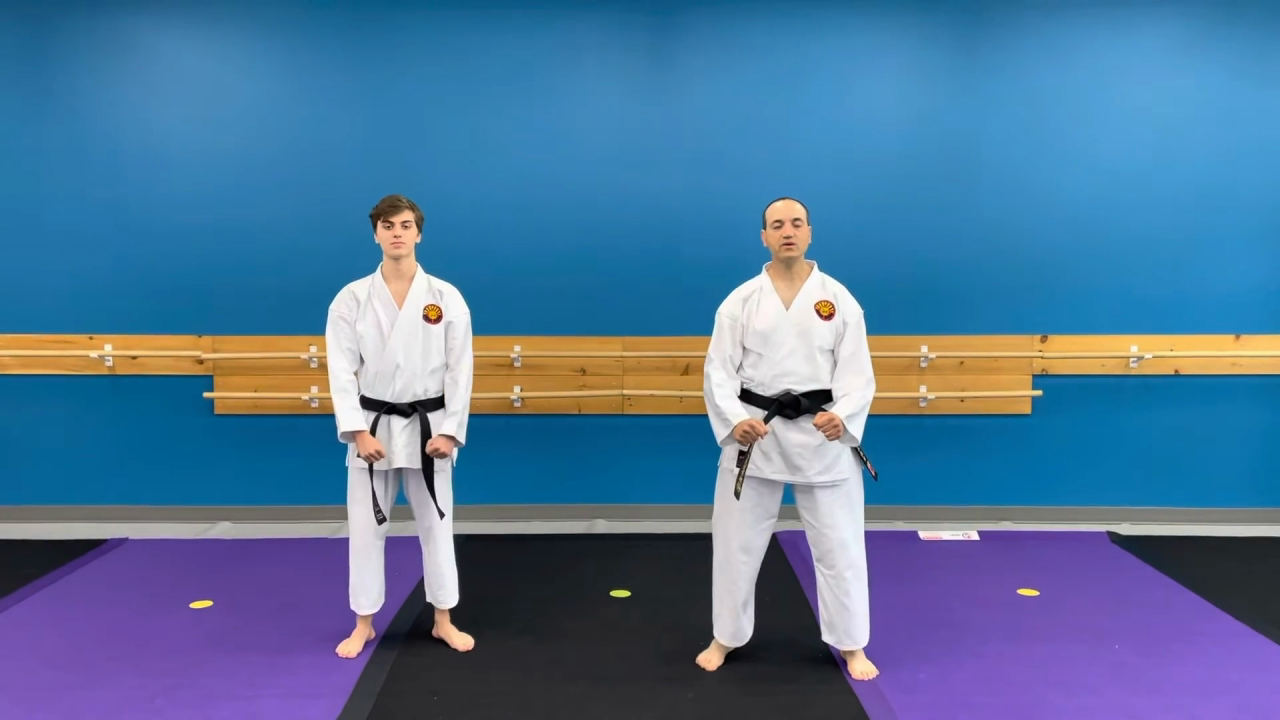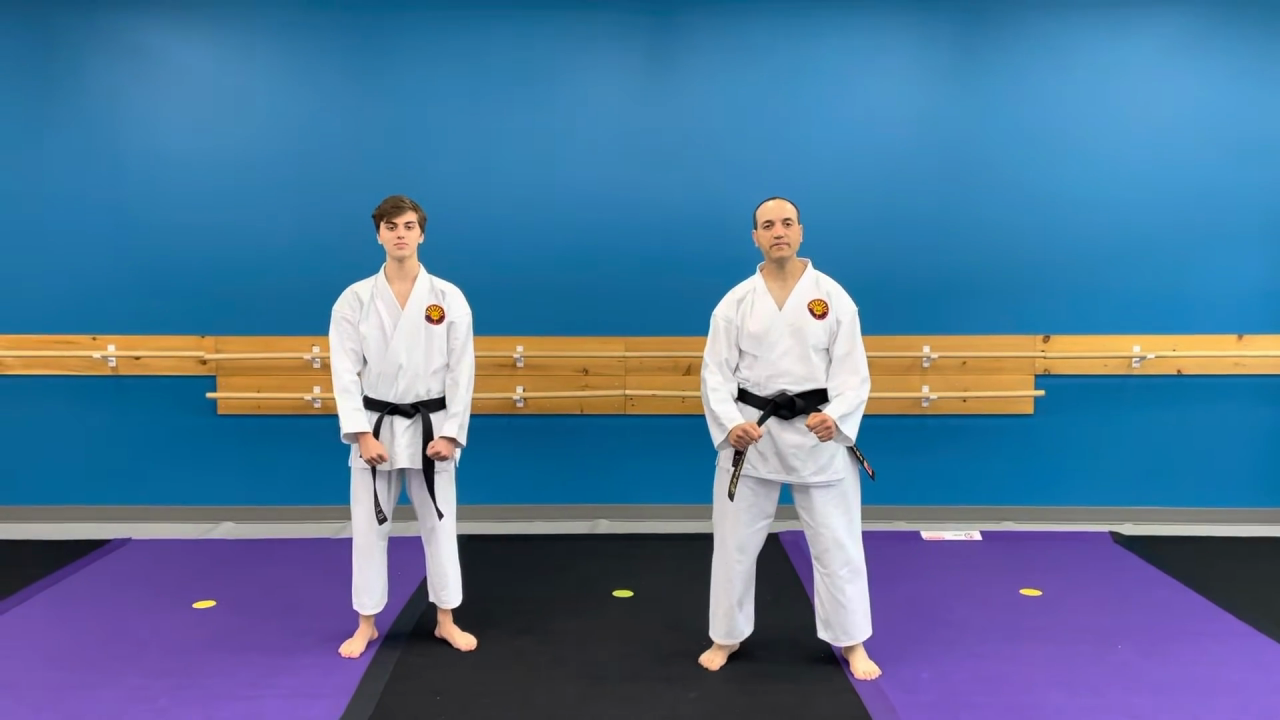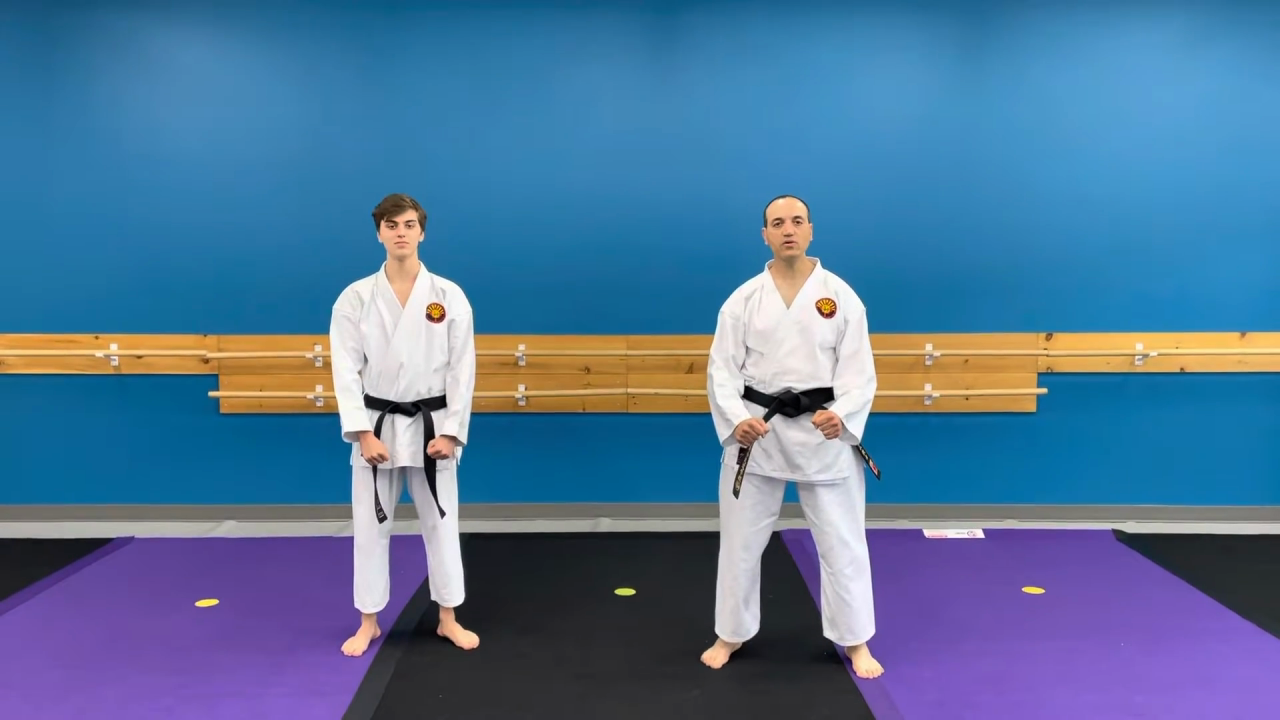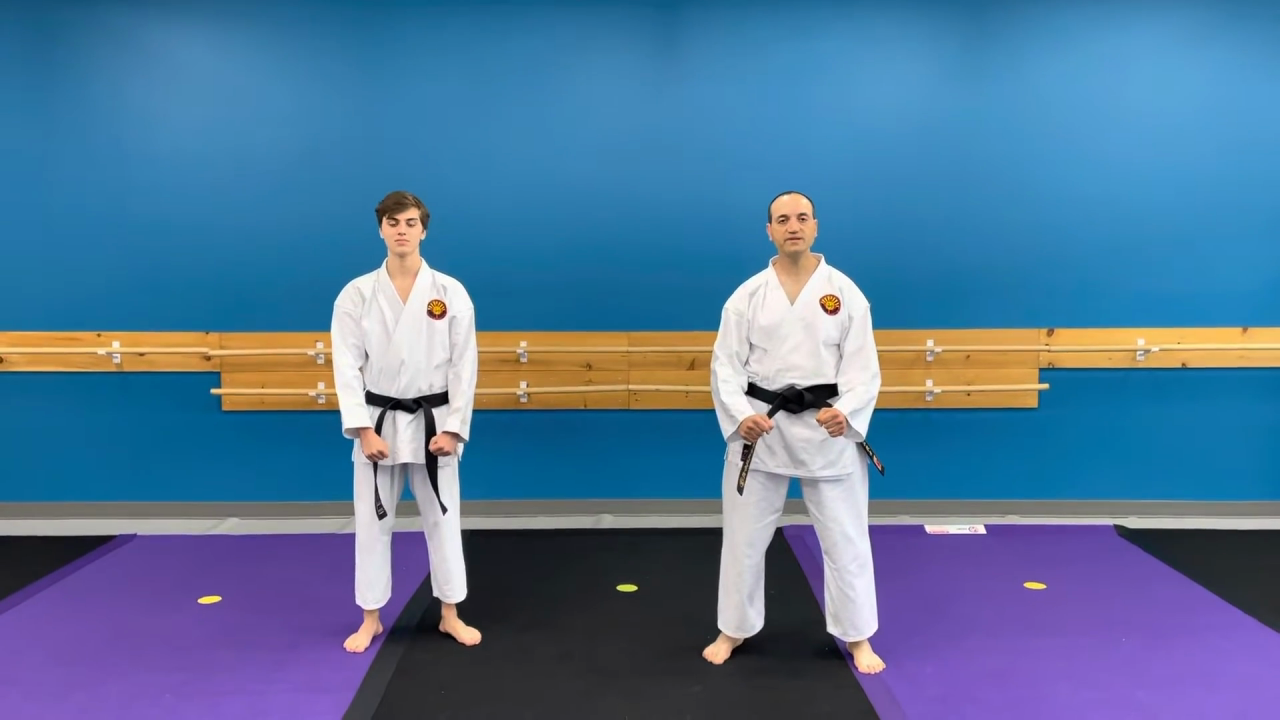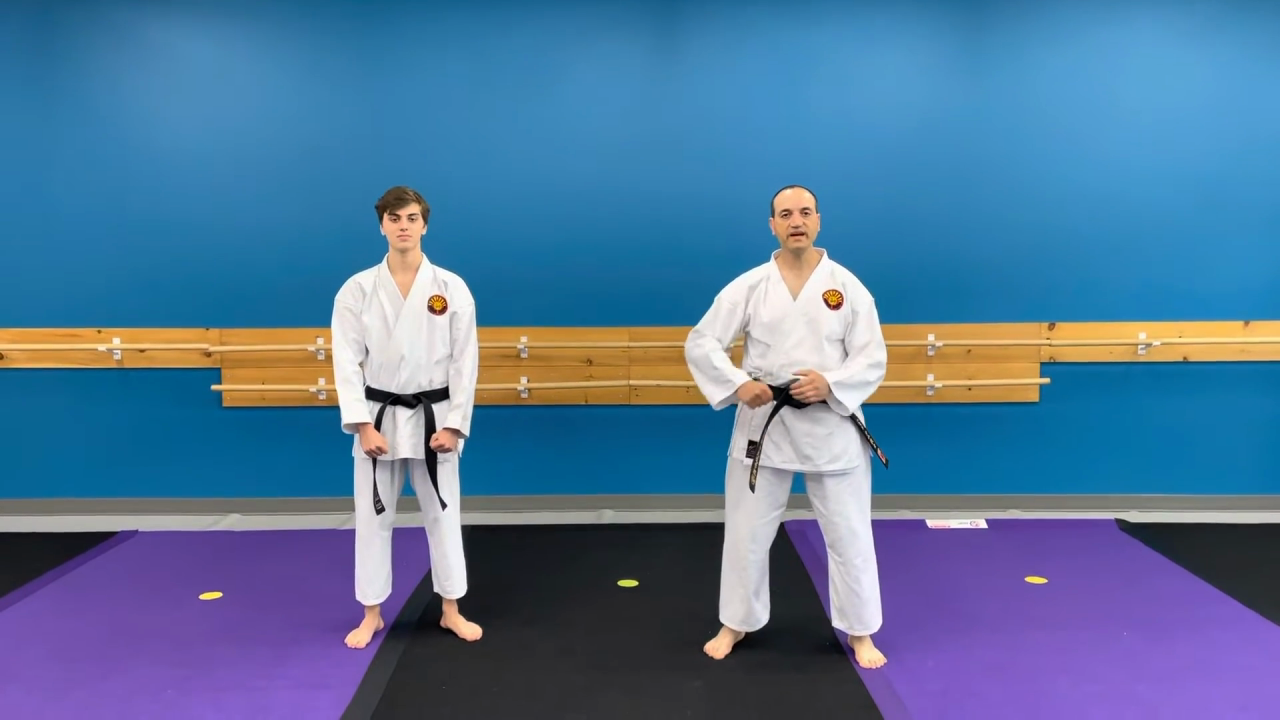
dt=0.4s
person 1, frame 1
left shoulder: (838, 298)
right shoulder: (741, 301)
left elbow: (857, 372)
right elbow: (719, 370)
left wrist: (843, 416)
right wrist: (735, 420)
left hip: (823, 433)
right hip: (755, 433)
left knee: (840, 545)
right knee: (737, 541)
left ankle: (851, 644)
right ankle: (726, 636)
person 1, frame 2
left shoulder: (831, 296)
right shoulder: (735, 302)
left elbow: (852, 371)
right elbow: (716, 372)
left wrist: (835, 417)
right wrist: (729, 424)
left hip: (818, 433)
right hip: (751, 433)
left knee: (837, 543)
right knee: (735, 542)
left ankle: (852, 642)
right ankle: (727, 636)
person 1, frame 3
left shoulder: (840, 295)
right shoulder: (743, 299)
left elbow: (859, 370)
right elbow: (722, 368)
left wrist: (842, 415)
right wrist: (735, 420)
left hip: (824, 432)
right hip: (756, 431)
left knee: (841, 541)
right knee: (741, 539)
left ankle: (855, 641)
right ankle: (731, 634)
person 1, frame 4
left shoulder: (844, 291)
right shoulder: (748, 295)
left elbow: (863, 367)
right elbow: (726, 364)
left wrist: (847, 412)
right wrist: (740, 415)
left hip: (830, 428)
right hip: (760, 427)
left knee: (845, 539)
right knee: (745, 536)
left ankle: (857, 637)
right ankle: (733, 629)
person 1, frame 5
left shoulder: (847, 286)
right shoulder: (748, 286)
left elbow: (873, 359)
right elbow: (700, 343)
left wrist: (831, 384)
right wrist: (738, 382)
left hip: (831, 424)
right hip: (764, 423)
left knee: (849, 533)
right knee: (747, 531)
left ankle: (860, 631)
right ankle: (735, 624)
person 2, frame 1
left shoulder: (446, 297)
right shoulder: (351, 299)
left elbow: (459, 369)
right elbow: (342, 370)
left wrist: (450, 430)
right wrist: (358, 431)
left hip: (428, 425)
right hip: (374, 426)
left knee: (436, 524)
right knee: (366, 526)
left ankle: (443, 620)
right ankle: (364, 624)
person 2, frame 2
left shoulder: (449, 298)
right shoulder: (355, 299)
left elbow: (461, 370)
right elbow: (345, 371)
left wrist: (450, 432)
right wrist: (361, 433)
left hip: (431, 426)
right hip: (376, 427)
left knee: (439, 524)
right knee: (369, 526)
left ankle: (446, 620)
right ankle: (366, 623)
person 2, frame 3
left shoulder: (449, 296)
right shoulder: (355, 298)
left elbow: (462, 368)
right elbow: (346, 370)
left wrist: (451, 432)
right wrist: (363, 433)
left hip: (432, 424)
right hip: (378, 425)
left knee: (441, 522)
right knee: (371, 524)
left ankle: (449, 619)
right ankle: (369, 622)
person 2, frame 4
left shoulder: (450, 292)
right shoulder: (356, 294)
left elbow: (463, 365)
right elbow: (347, 366)
left wrist: (452, 428)
right wrist: (364, 429)
left hip: (433, 421)
right hip: (378, 422)
left knee: (442, 518)
right knee: (372, 521)
left ankle: (450, 614)
right ankle: (371, 618)
person 2, frame 5
left shoulder: (451, 288)
right shoulder: (357, 289)
left elbow: (464, 360)
right elbow: (347, 361)
left wrist: (454, 424)
right wrist: (363, 425)
left hip: (434, 416)
right hip: (379, 417)
left knee: (442, 513)
right knee: (372, 516)
left ankle: (451, 611)
right ankle: (371, 614)
